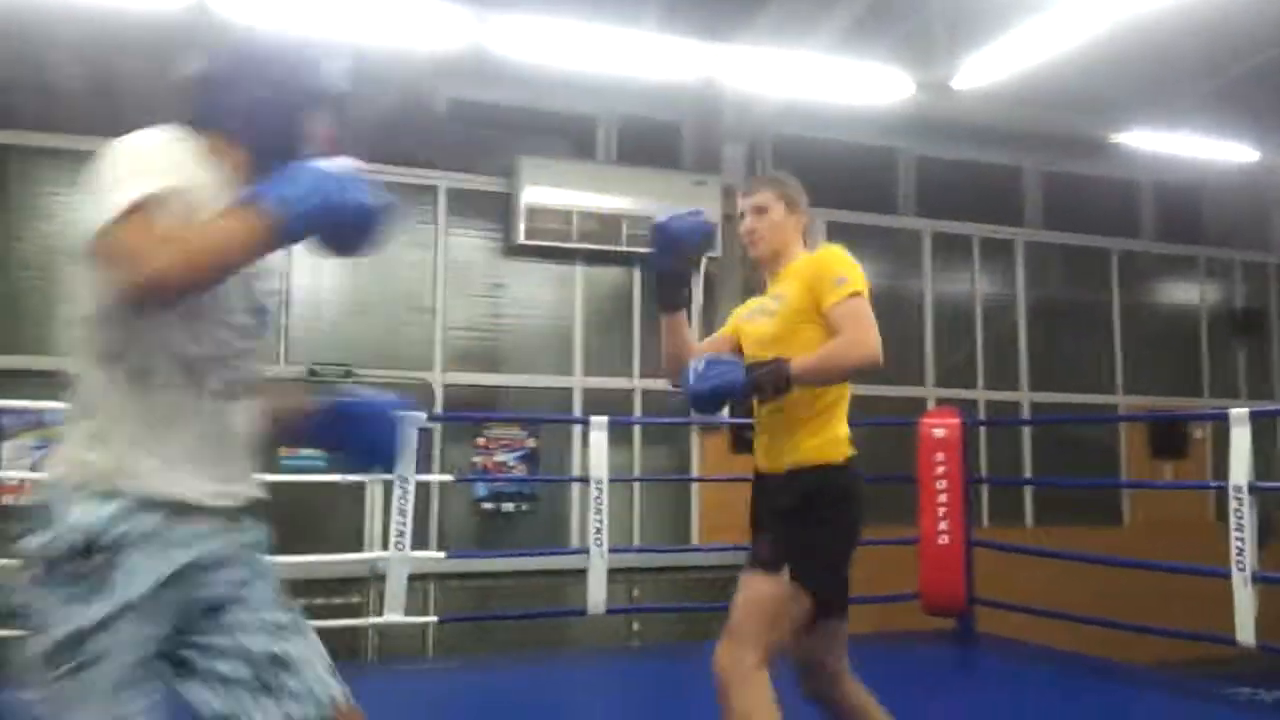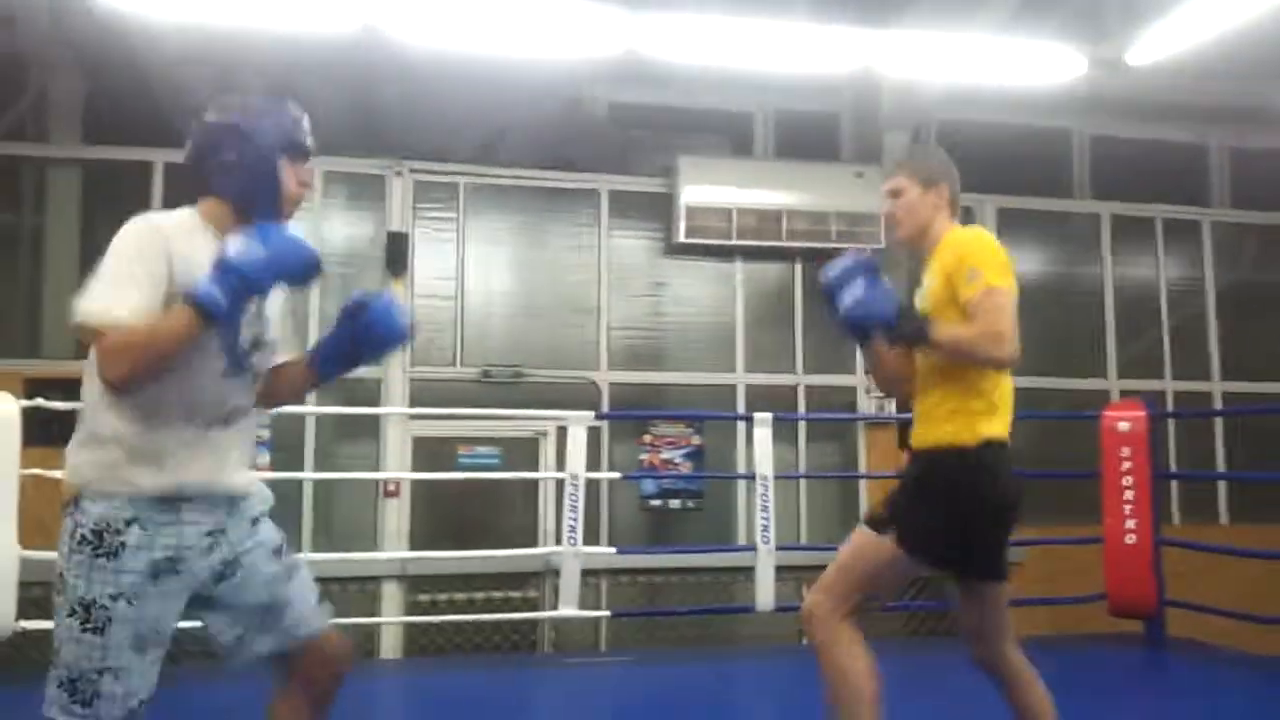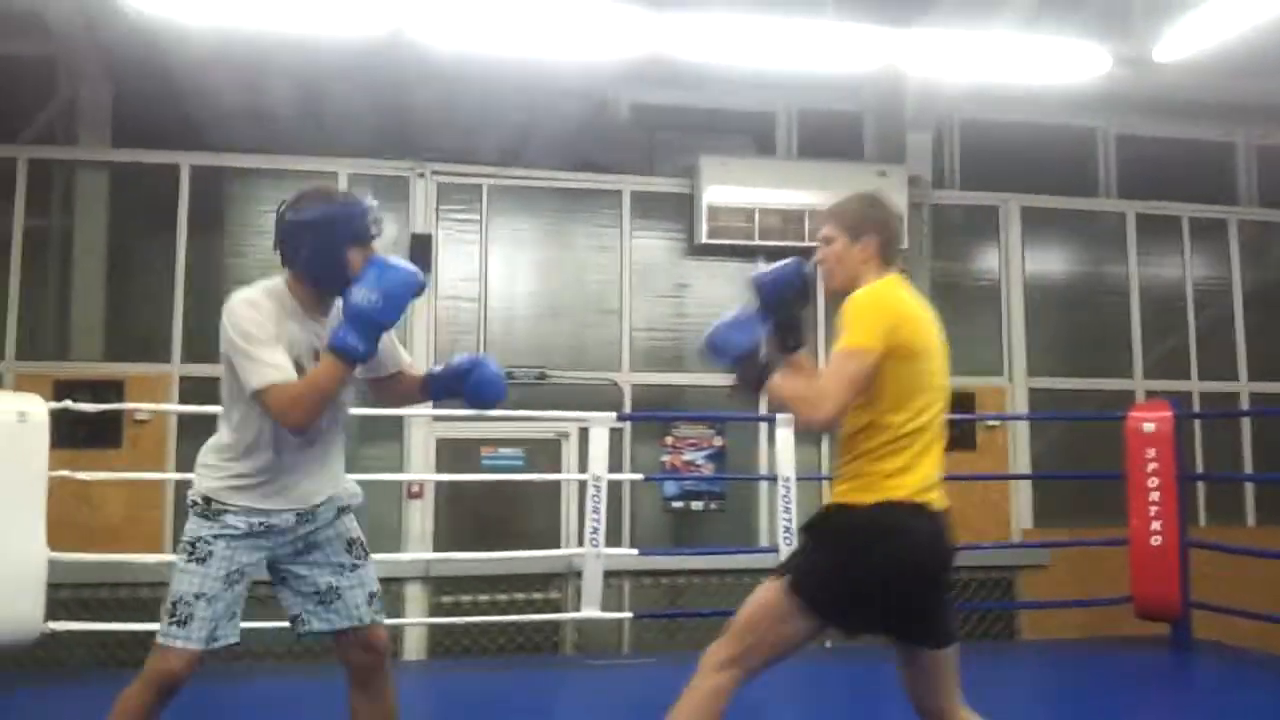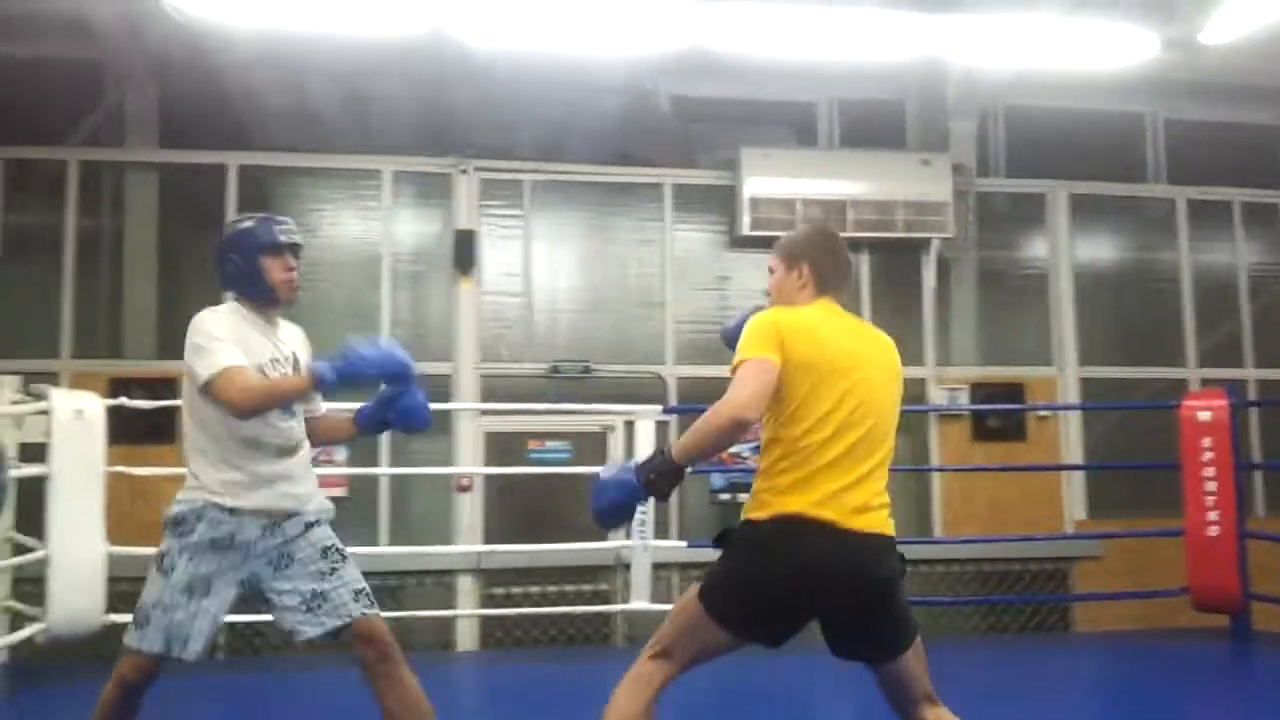
dt=0.5s
person 1, frame 1
left shoulder: (254, 226)
right shoulder: (151, 155)
right elbow: (149, 269)
left wrist: (313, 418)
right wrist: (287, 205)
left hip: (221, 532)
right hip: (116, 520)
person 1, frame 2
left shoulder: (257, 259)
right shoulder: (153, 237)
right elbow: (117, 365)
left wrist: (341, 349)
right wrist: (223, 289)
left hip: (228, 505)
right hip: (128, 514)
left knee: (320, 658)
person 1, frame 3
left shoulder: (355, 308)
right shoulder: (249, 310)
left elbow: (389, 387)
right elbow: (295, 413)
left wrist: (447, 381)
right wrist: (358, 332)
left hip: (319, 508)
right hip: (234, 509)
left knee: (369, 649)
right knee: (170, 667)
person 1, frame 4
left shoulder: (291, 335)
right shoulder: (213, 326)
right elbow: (242, 398)
left wrist: (375, 416)
right wrist: (334, 370)
left hip: (297, 519)
right hip: (213, 521)
left knee: (376, 642)
right knee: (137, 666)
person 2, frame 1
left shoulder: (828, 264)
right shoulder: (750, 312)
left elbow: (865, 351)
right elbow: (687, 373)
left wrist: (769, 376)
right wrist: (673, 290)
left hip: (819, 487)
right hip: (778, 489)
left knee: (737, 662)
right knee: (823, 675)
person 2, frame 2
left shoulder: (973, 248)
right shoulder: (938, 274)
left elbow: (1002, 347)
right elbow: (897, 382)
left wrist: (915, 325)
right wrist: (864, 321)
left hip: (957, 464)
right hip: (971, 467)
left knee: (825, 608)
right knee: (992, 645)
person 2, frame 3
left shoulder: (874, 303)
right shoulder: (911, 309)
left elbow: (820, 409)
right elbow: (836, 403)
left wrist: (760, 368)
right wrist: (786, 337)
left hip: (866, 526)
right hip: (922, 531)
left knee: (724, 664)
person 2, frame 4
left shoulder: (774, 326)
right shoulder: (885, 349)
left elbow: (739, 412)
left wrist: (659, 469)
left hip: (781, 543)
right hip: (869, 551)
left knee: (655, 663)
